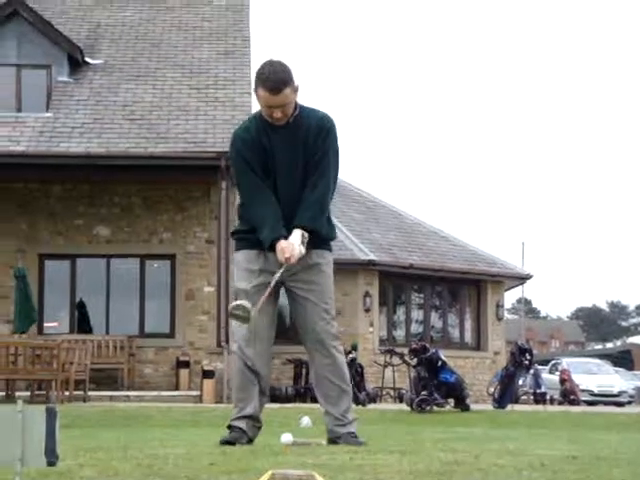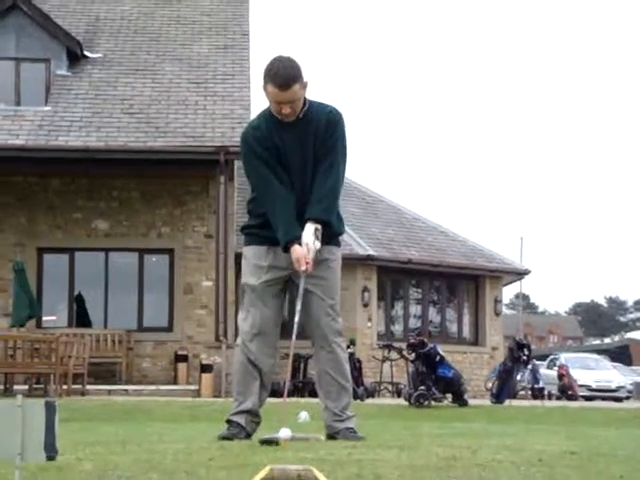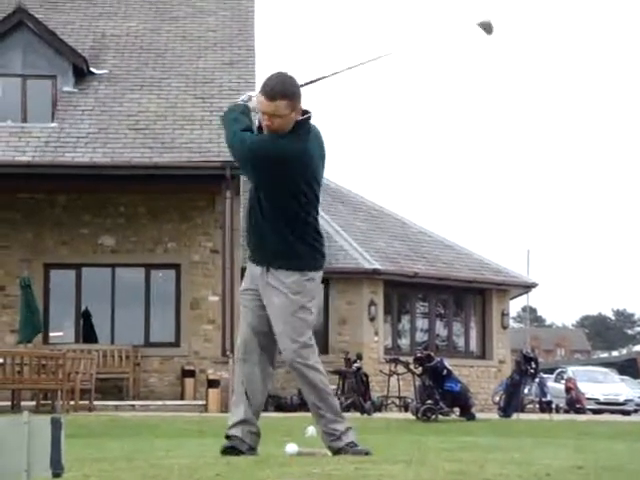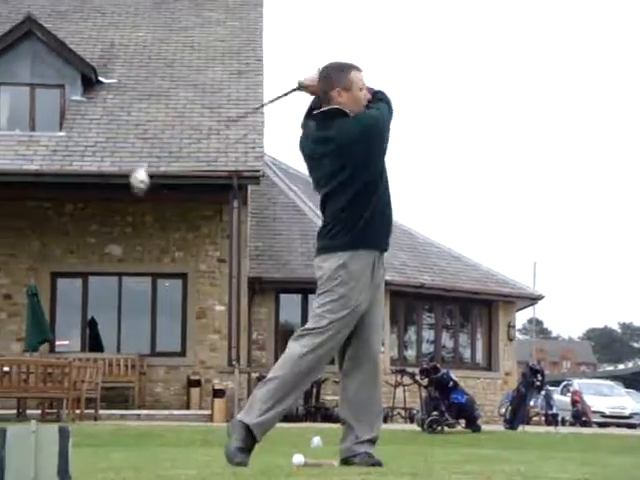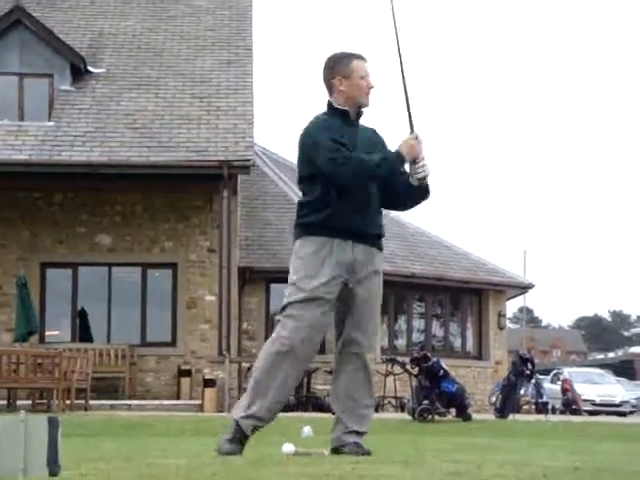
dt=1s
person 1, frame 1
left shoulder: (321, 126)
right shoulder: (245, 137)
left elbow: (321, 186)
right elbow: (255, 196)
left wrist: (300, 234)
right wrist: (277, 239)
left hip: (311, 245)
right hip: (258, 247)
left knee: (324, 337)
right knee: (250, 340)
left ankle: (341, 426)
right ankle: (245, 422)
person 1, frame 2
left shoulder: (329, 121)
right shoulder: (255, 134)
left elbow: (329, 180)
right elbow: (272, 193)
left wrist: (313, 229)
right wrist: (292, 241)
left hip: (320, 241)
right hip: (266, 242)
left knee: (328, 333)
right knee: (254, 333)
left ankle: (340, 421)
right ankle: (243, 417)
person 1, frame 3
left shoulder: (286, 150)
right shoulder: (305, 136)
left elbow: (240, 140)
right elbow: (260, 149)
left wrist: (237, 111)
right wrist: (252, 119)
left hip: (293, 269)
right hip: (262, 264)
left knee: (298, 353)
right knee: (249, 348)
left ankle: (339, 436)
right ankle: (243, 433)
person 1, frame 4
left shoulder: (313, 136)
right shoulder: (363, 129)
right elbow: (379, 103)
left wrist: (319, 92)
right wrist: (327, 90)
left hip: (364, 259)
right hip: (349, 259)
left knee: (364, 357)
right knee: (313, 346)
left ankle: (358, 444)
right ankle: (249, 425)
person 1, frame 5
left shoulder: (369, 137)
right shoulder: (319, 131)
left elbow: (395, 195)
right elbow: (349, 173)
left wrist: (418, 180)
right wrist: (397, 156)
left hip: (367, 251)
right hip: (321, 246)
left knee: (358, 346)
right knee: (293, 336)
left ankle: (348, 433)
right ankle: (243, 423)
